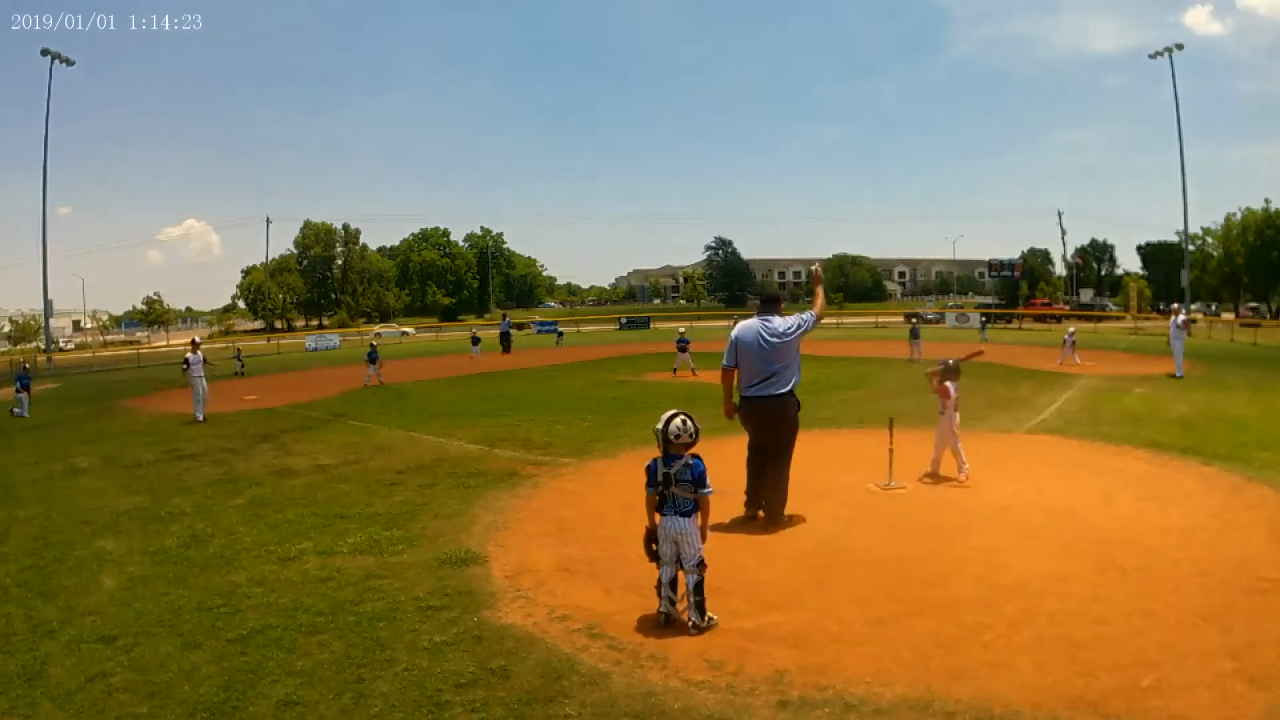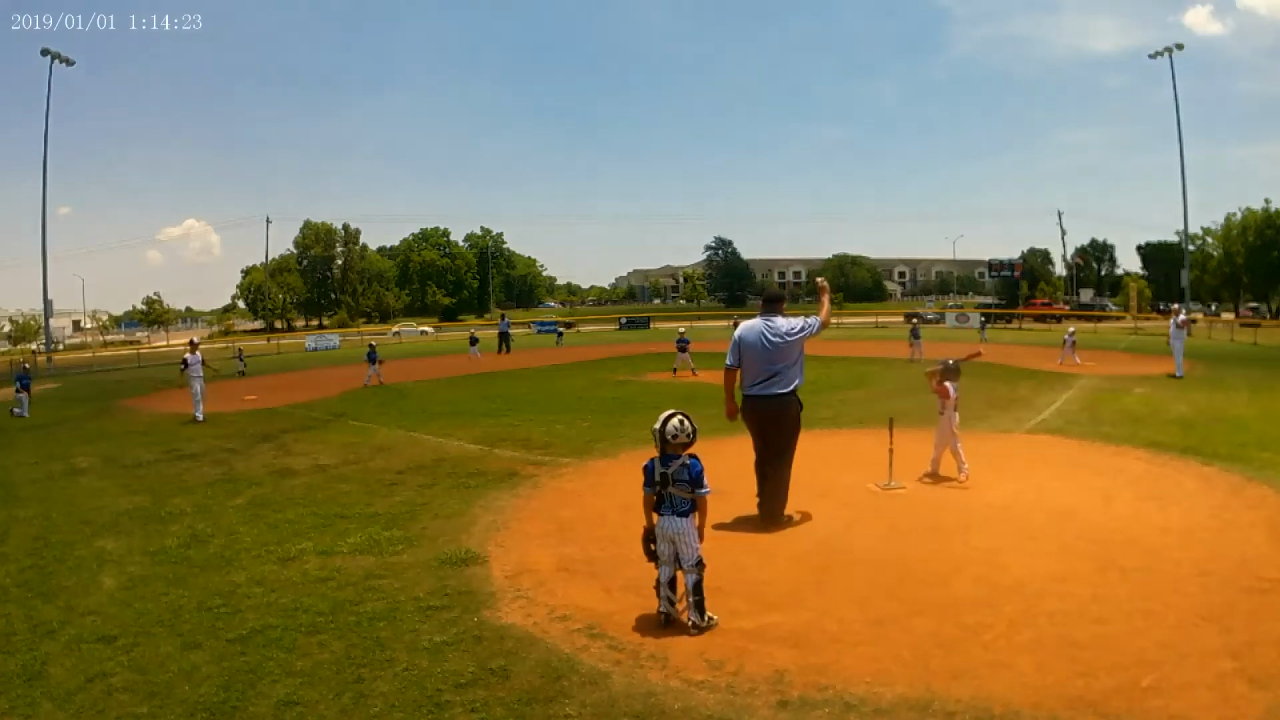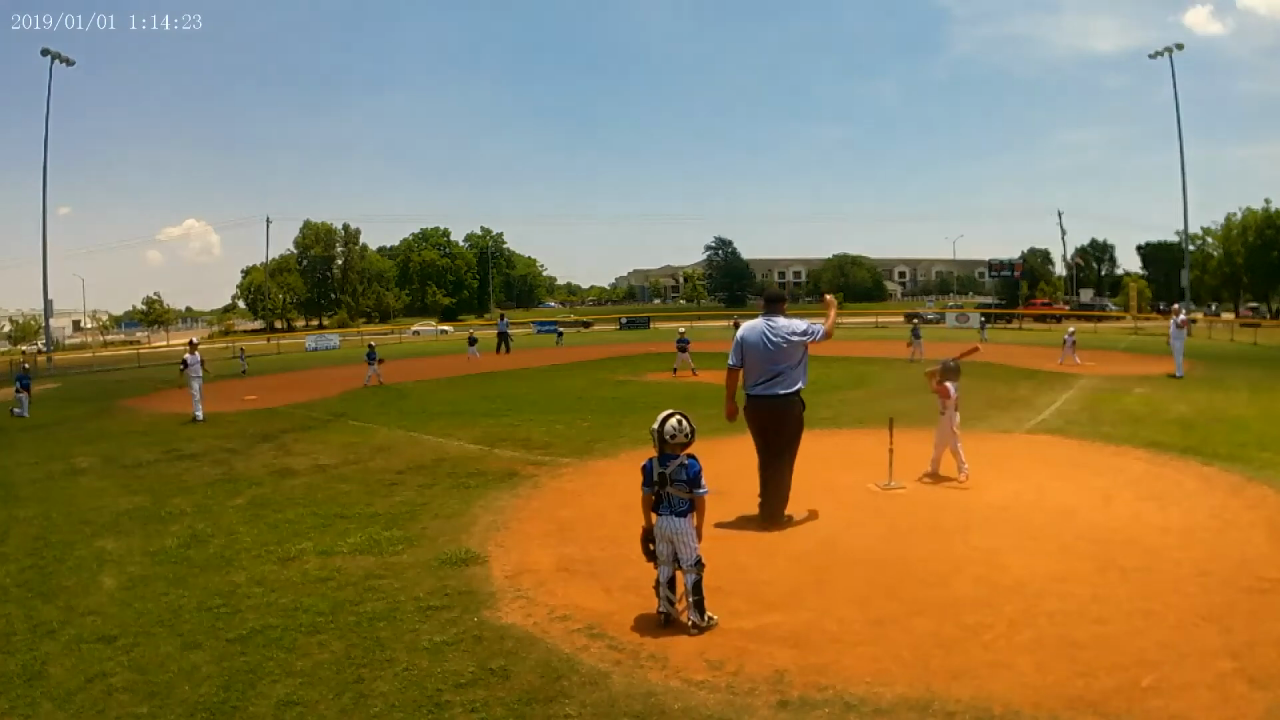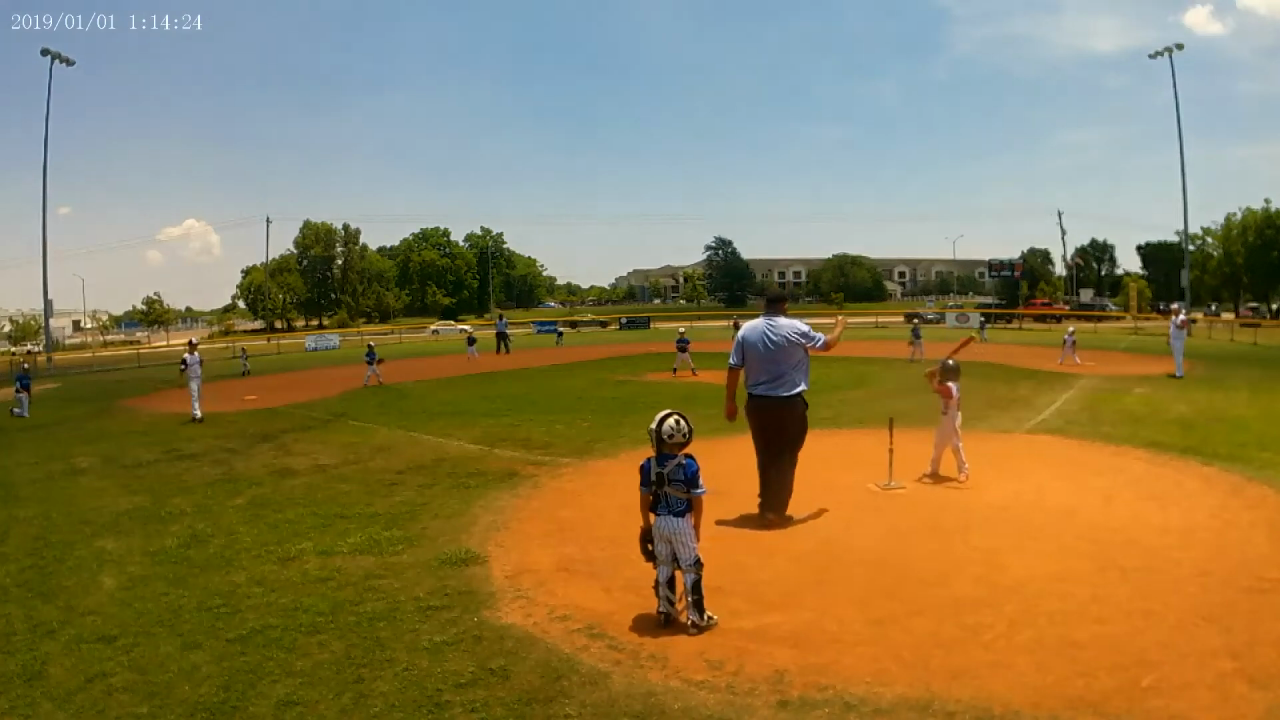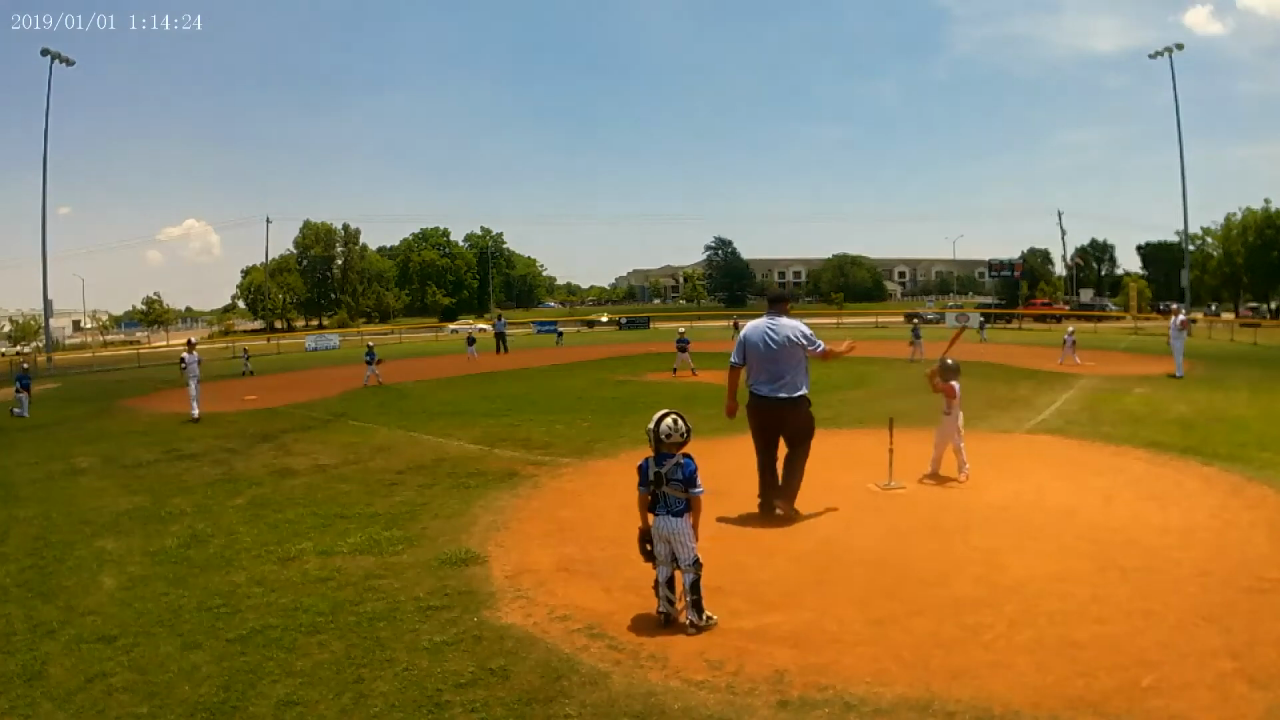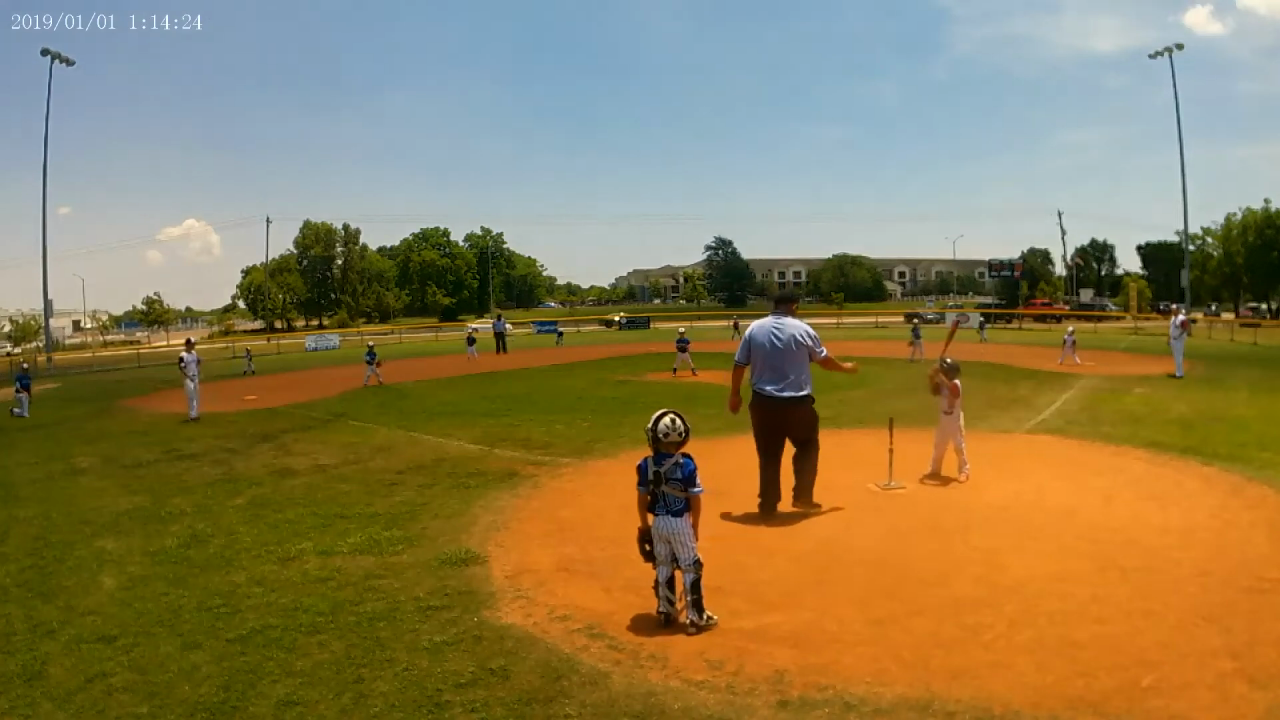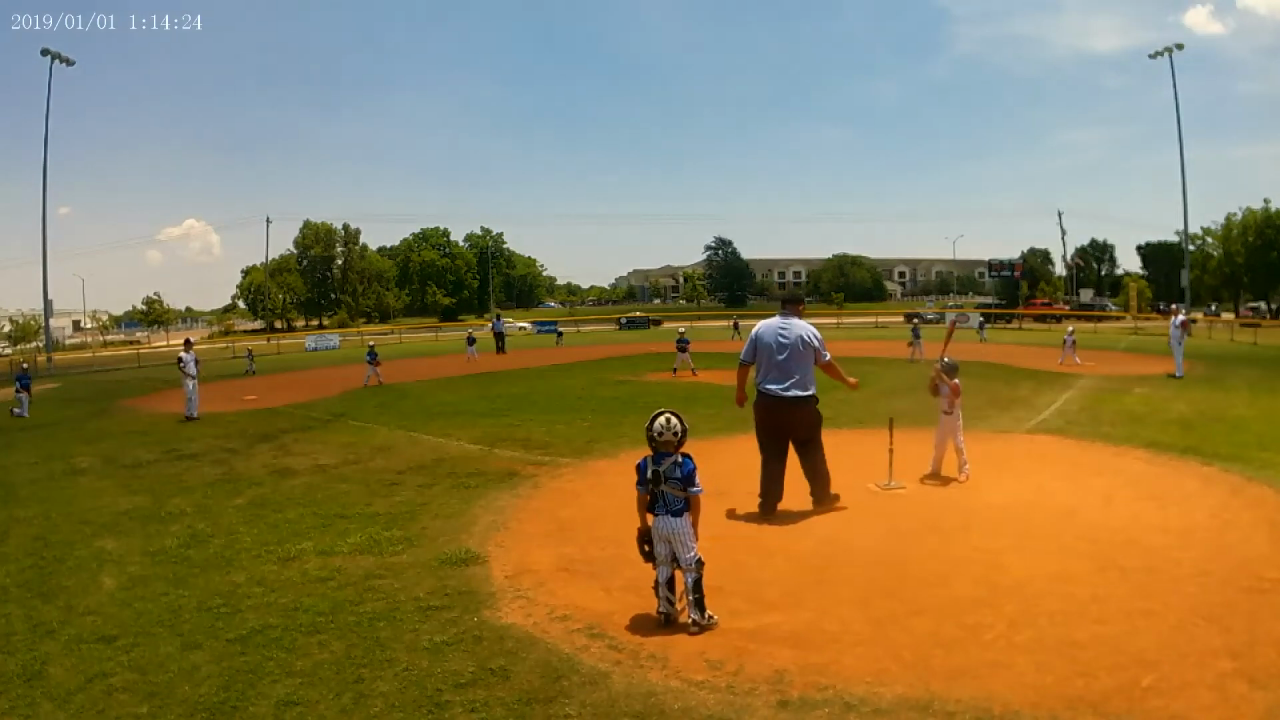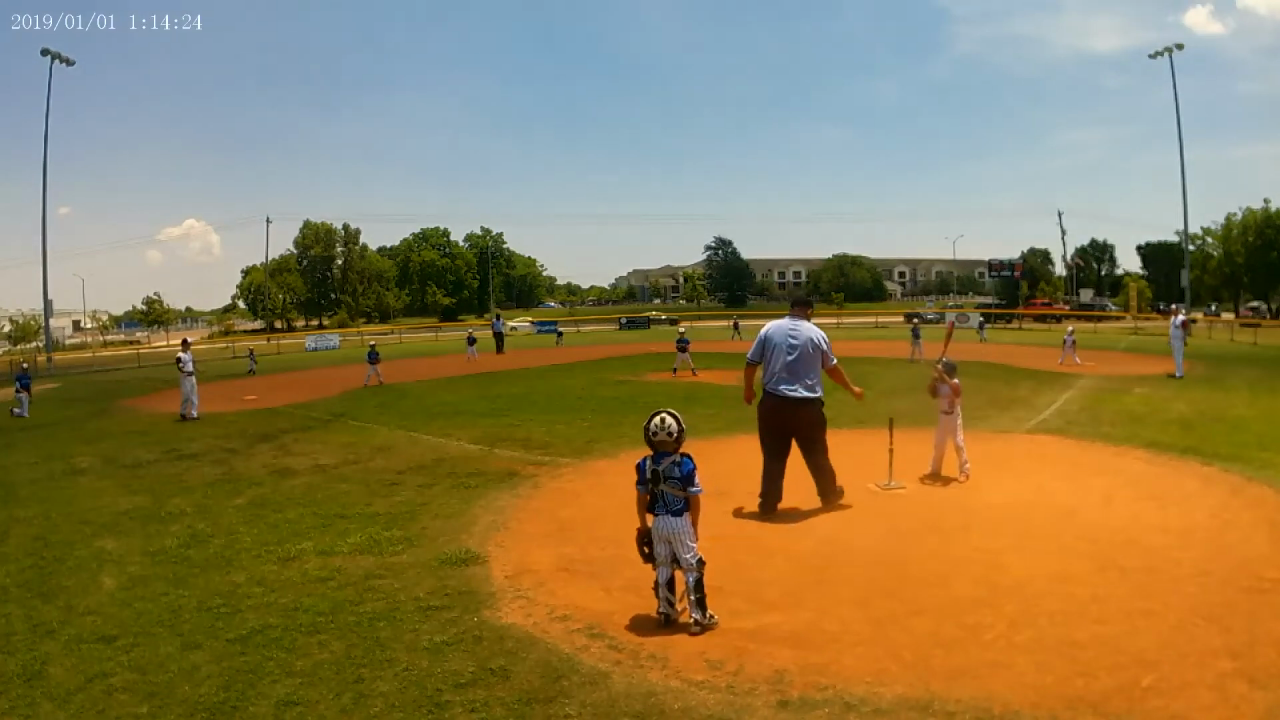
dt=0.1s
person 1, frame 1
left shoulder: (741, 329)
right shoulder: (790, 326)
left elbow: (728, 369)
right elbow: (818, 312)
left wrist: (728, 400)
right wrist: (818, 283)
left hip: (749, 403)
right hip: (781, 404)
left knee: (756, 453)
right knee: (778, 459)
left ankle: (752, 506)
right ankle: (773, 513)
person 1, frame 2
left shoulder: (744, 329)
right shoulder: (792, 327)
left elbow: (731, 369)
right elbow: (823, 320)
left wrist: (730, 401)
right wrist: (824, 293)
left hip: (752, 404)
right hip: (783, 404)
left knee: (763, 455)
right knee: (780, 460)
left ankle: (765, 506)
right ankle: (773, 515)
person 1, frame 3
left shoulder: (746, 330)
right shoulder: (795, 328)
left elbow: (733, 369)
right elbow: (826, 331)
left wrist: (730, 402)
right wrist: (831, 307)
left hip: (755, 404)
right hip: (786, 404)
left knee: (765, 457)
right knee: (782, 460)
left ankle: (767, 508)
right ankle: (774, 515)
person 1, frame 4
left shoulder: (747, 329)
right shoulder: (795, 328)
left elbow: (734, 369)
right elbow: (827, 343)
left wrist: (730, 401)
right wrist: (840, 326)
left hip: (757, 403)
right hip: (789, 404)
left knee: (765, 457)
right knee: (785, 458)
left ankle: (767, 506)
right ankle: (774, 511)
person 1, frame 5
left shoulder: (749, 329)
right shoulder: (797, 329)
left elbow: (735, 367)
right elbow: (824, 353)
left wrist: (731, 398)
right wrist: (844, 349)
left hip: (759, 403)
right hip: (792, 403)
left knee: (765, 455)
right knee: (798, 450)
left ankle: (767, 506)
right ankle: (784, 501)
person 1, frame 6
left shoulder: (754, 328)
right shoulder: (801, 329)
left elbow: (739, 365)
right elbow: (824, 360)
left wrist: (735, 394)
right wrist: (845, 367)
left hip: (762, 402)
right hip: (796, 403)
left knee: (768, 455)
right knee: (807, 447)
left ankle: (768, 505)
right ankle: (802, 497)
person 1, frame 7
left shoulder: (761, 328)
right shoulder: (808, 330)
left elbow: (744, 364)
right elbow: (826, 364)
left wrist: (740, 390)
right wrist: (847, 381)
left hip: (767, 402)
right hip: (801, 402)
left knee: (771, 455)
right knee: (812, 451)
left ankle: (767, 506)
right ankle: (822, 497)
person 1, frame 8
left shoulder: (770, 329)
right shoulder: (816, 333)
left elbow: (751, 363)
right elbow: (832, 369)
left wrist: (748, 388)
right wrist: (852, 389)
left hip: (773, 402)
right hip: (806, 404)
left knee: (773, 455)
right knee: (816, 452)
left ankle: (768, 504)
right ankle: (829, 494)
person 2, frame 1
left shoulder: (655, 466)
right shoulder: (696, 466)
left elbow: (650, 499)
right elbow: (704, 500)
left wrist: (651, 524)
right wrist: (704, 526)
left hip: (665, 523)
right hip: (688, 524)
left knee: (667, 568)
right knee: (694, 571)
left ankle: (666, 612)
right ankle: (698, 619)
person 2, frame 2
left shoulder: (652, 466)
right shoulder: (694, 466)
left elbow: (648, 499)
right elbow: (702, 500)
left wrist: (649, 524)
right wrist: (701, 526)
left hip: (663, 523)
right hip: (685, 523)
left knee: (665, 568)
right knee: (693, 570)
left ankle: (666, 612)
right ankle: (697, 618)
person 2, frame 3
left shoulder: (651, 466)
right shoulder: (692, 466)
left elbow: (647, 499)
right elbow: (700, 501)
left wrist: (648, 524)
right wrist: (699, 526)
left hip: (661, 523)
right hip: (684, 523)
left knee: (664, 568)
right knee: (692, 570)
left ankle: (665, 612)
right ankle: (697, 619)
person 2, frame 4
left shoulder: (649, 466)
right shoulder: (689, 466)
left elbow: (645, 499)
right elbow: (697, 500)
left wrist: (646, 524)
right wrist: (696, 526)
left hip: (659, 523)
right hip: (682, 523)
left knee: (663, 568)
right knee: (691, 570)
left ankle: (665, 612)
right ankle: (697, 618)
person 2, frame 5
left shoulder: (647, 466)
right shoulder: (687, 465)
left elbow: (643, 499)
right elbow: (696, 500)
left wrist: (645, 524)
right wrist: (695, 526)
left hip: (658, 523)
right hip: (681, 523)
left knee: (663, 568)
right knee: (690, 569)
left ankle: (665, 612)
right ankle: (696, 618)
person 2, frame 6
left shoulder: (646, 465)
right shoulder: (687, 465)
left elbow: (642, 499)
right elbow: (695, 500)
left wrist: (644, 524)
right wrist: (695, 526)
left hip: (658, 523)
right hip: (680, 523)
left knee: (663, 568)
right knee: (690, 569)
left ankle: (666, 612)
right ankle: (696, 617)
person 2, frame 7
left shoulder: (645, 465)
right shoulder: (686, 464)
left elbow: (641, 499)
right elbow: (695, 499)
left wrist: (644, 524)
right wrist: (695, 526)
left hip: (658, 523)
right hip: (680, 522)
left knee: (663, 568)
right knee: (692, 568)
left ankle: (666, 612)
right ankle: (698, 617)
person 2, frame 8
left shoulder: (645, 465)
right shoulder: (686, 464)
left elbow: (641, 499)
right elbow: (694, 499)
left wrist: (643, 525)
right wrist: (694, 526)
left hip: (658, 523)
right hip: (680, 522)
left knee: (663, 568)
right knee: (692, 568)
left ankle: (666, 613)
right ankle: (699, 616)
